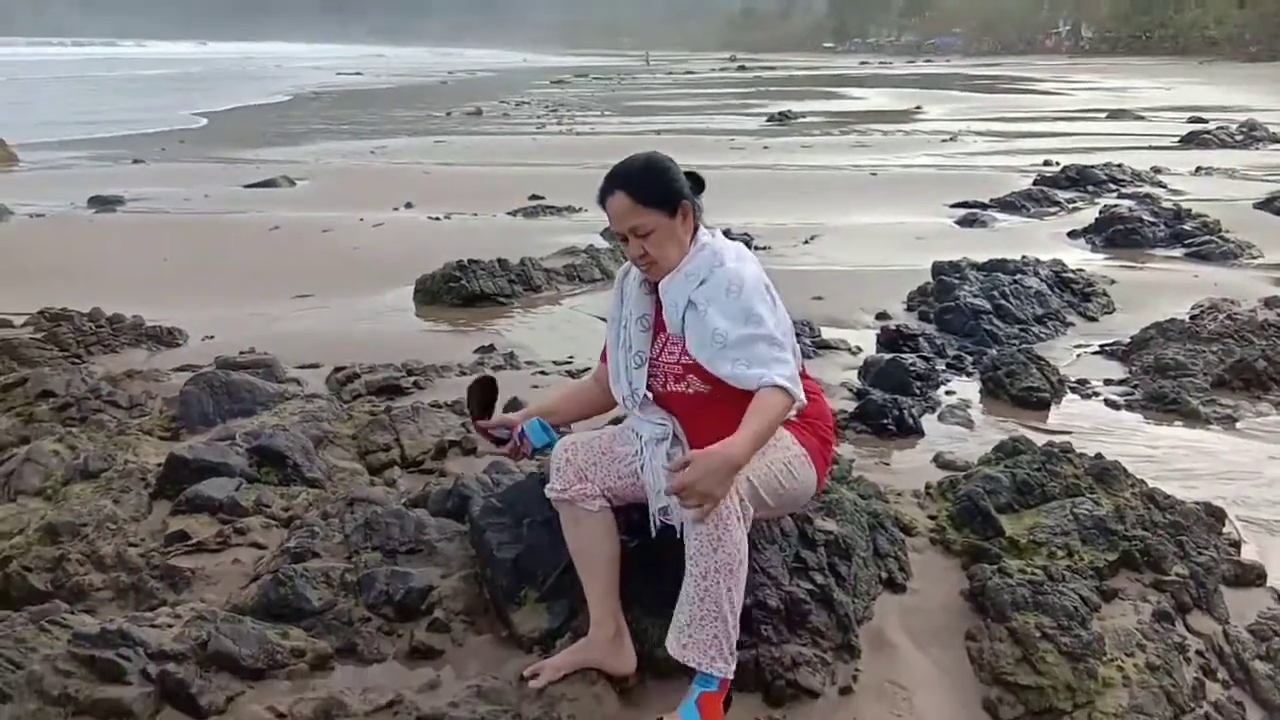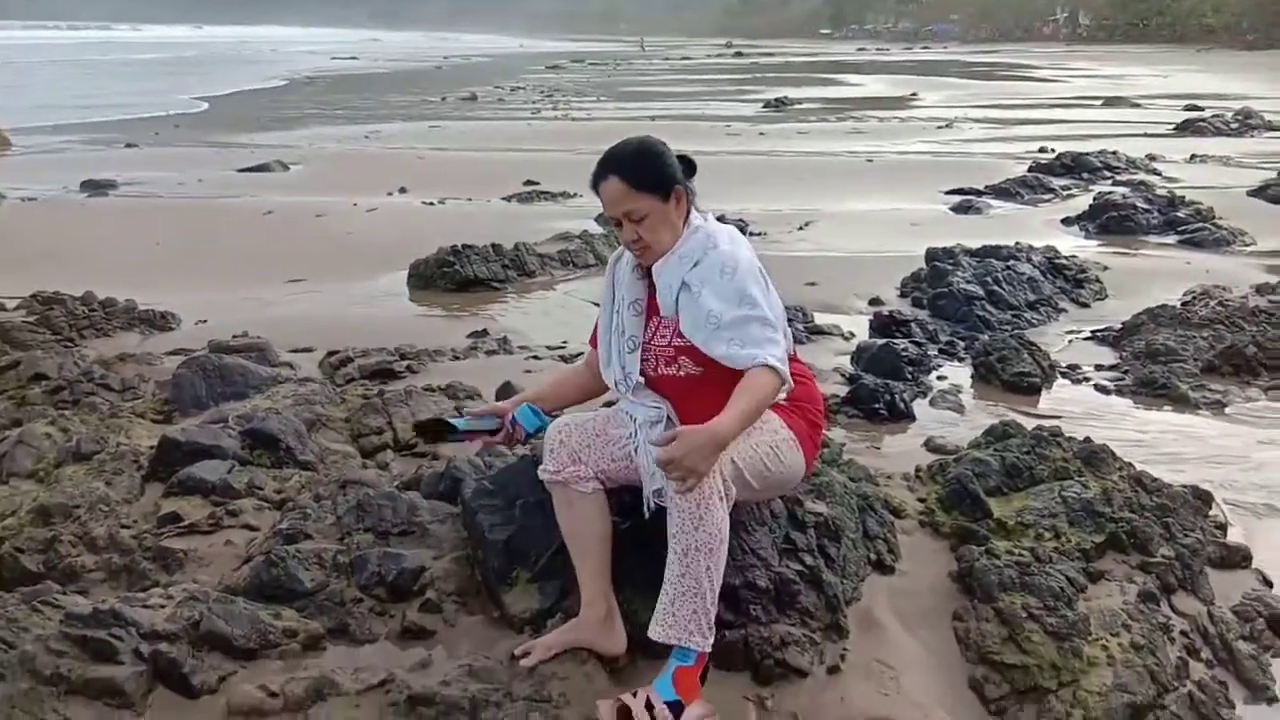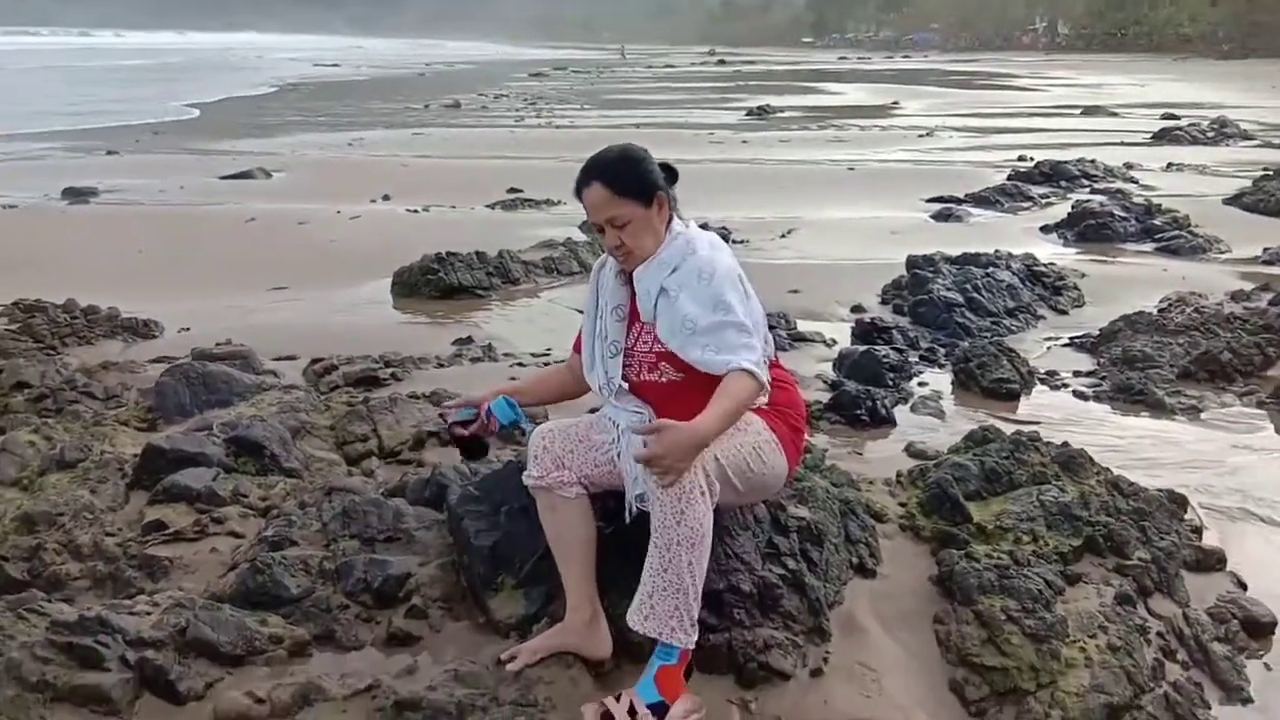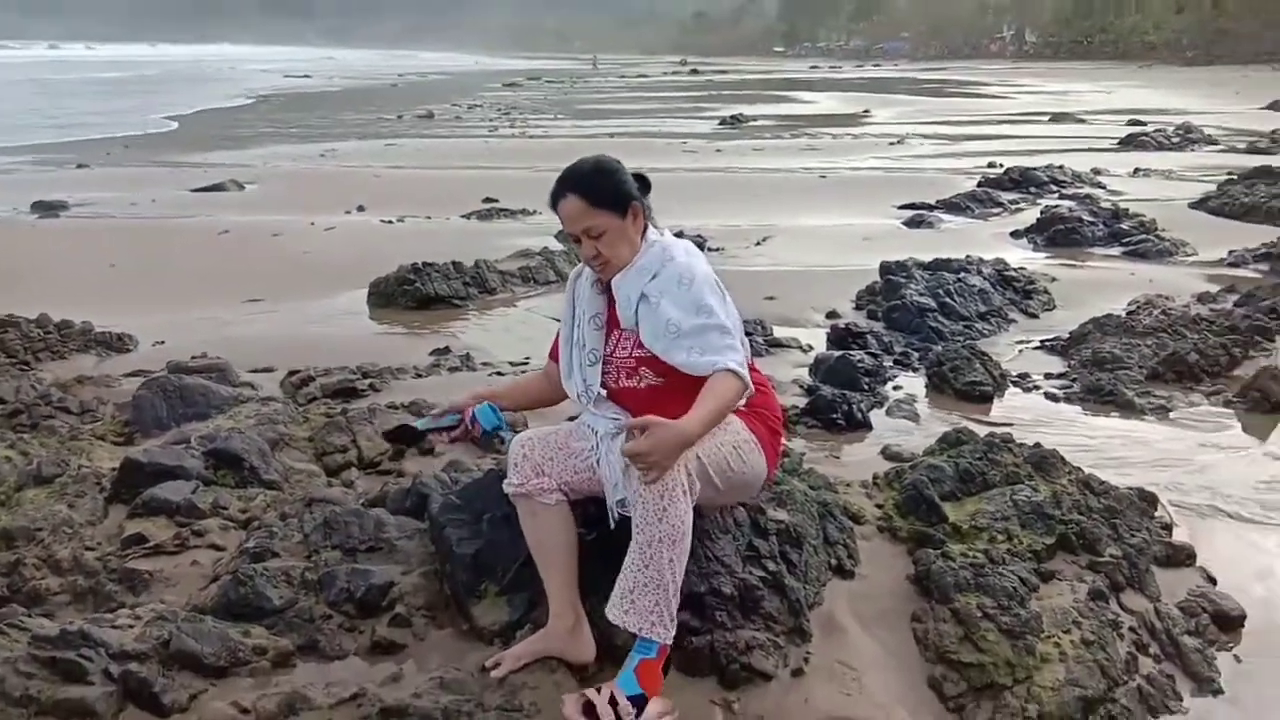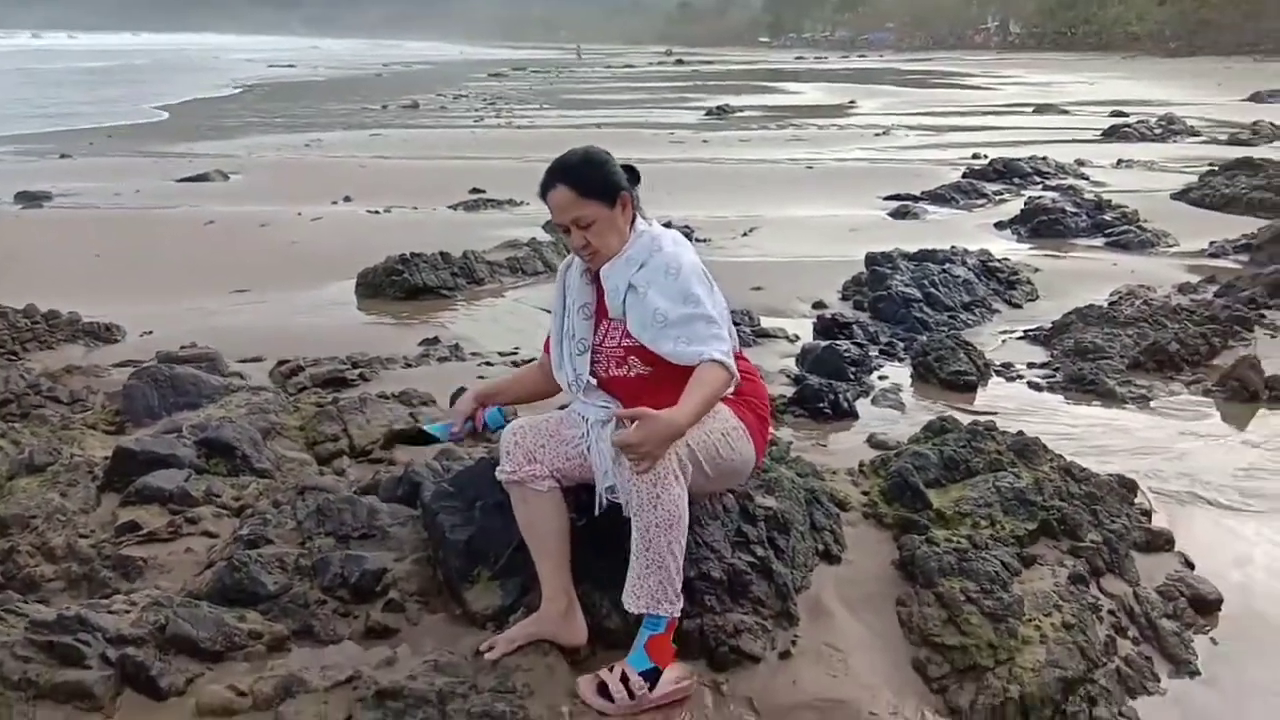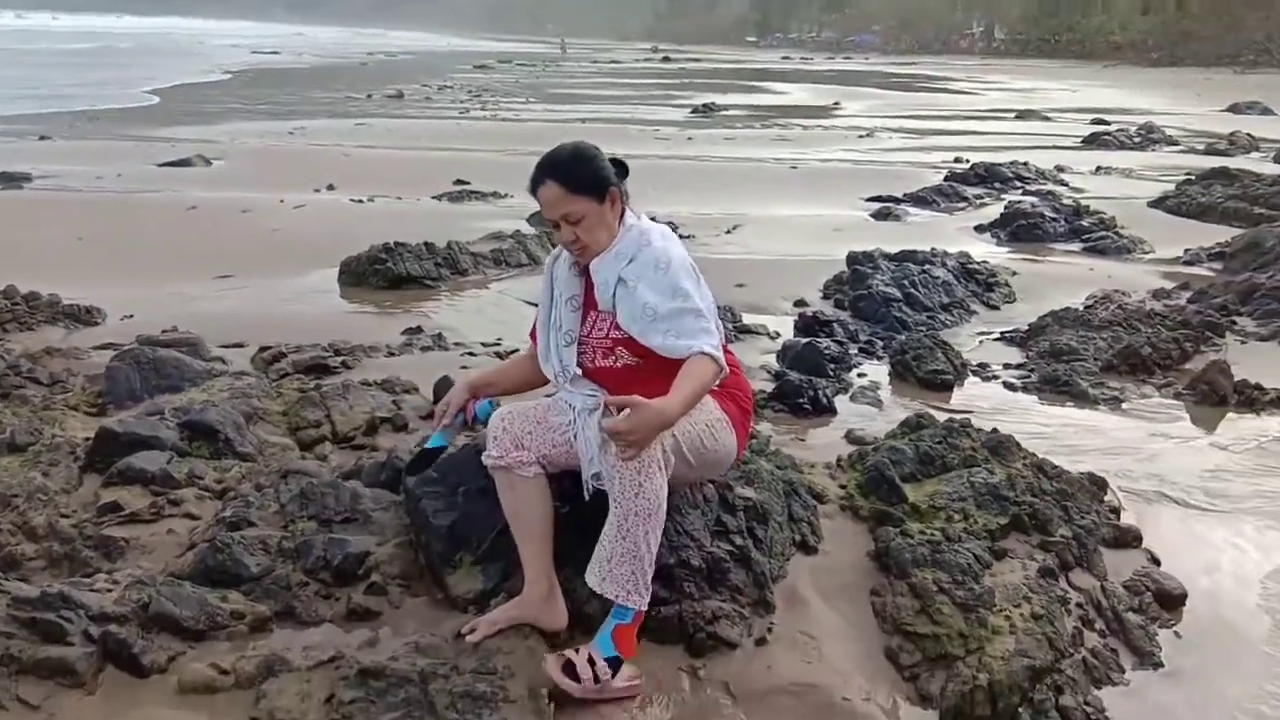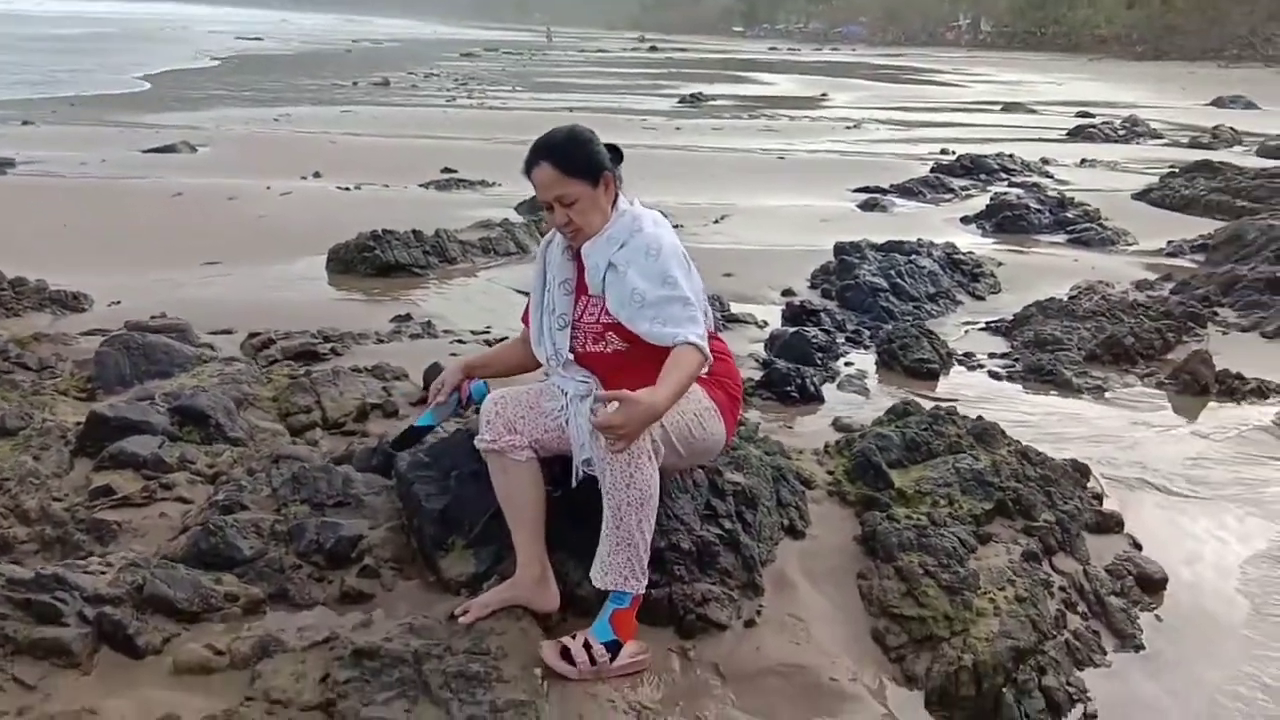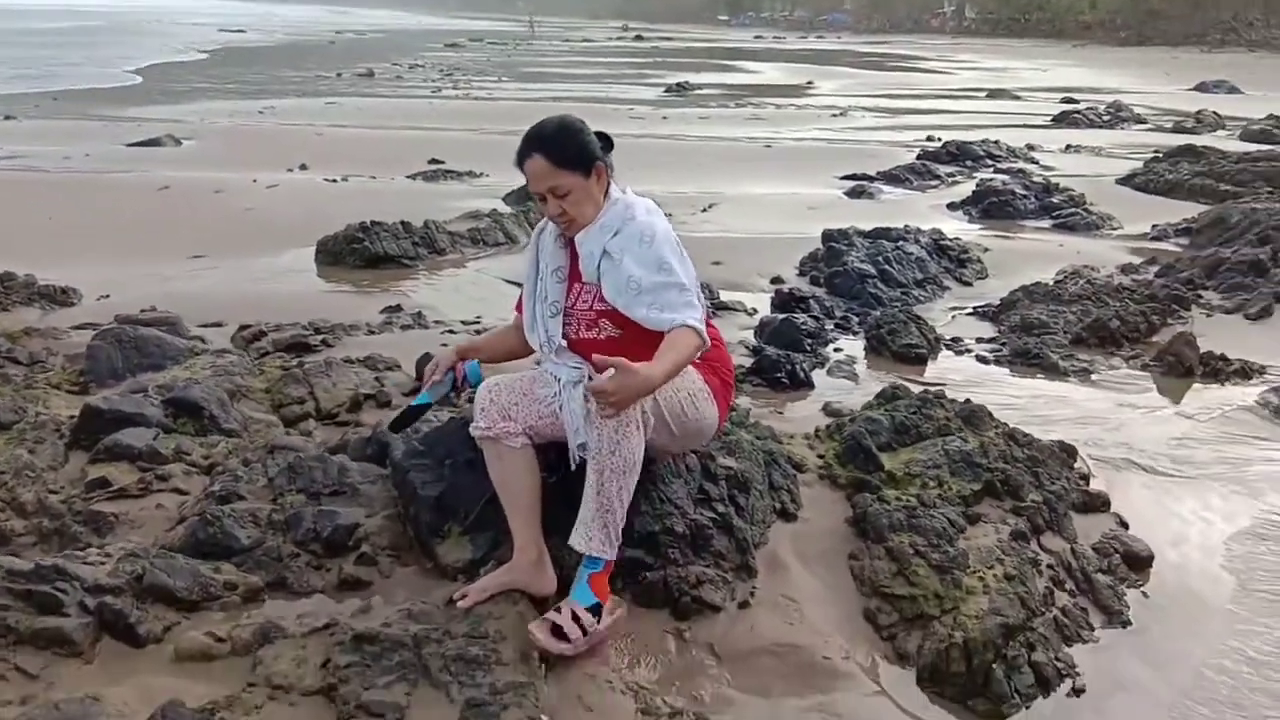
dt=0.1s
person 1, frame 1
left shoulder: (729, 275)
right shoulder: (636, 284)
left elbow: (779, 383)
right elbow: (609, 381)
left wrist: (731, 454)
right wrist: (534, 415)
left hip: (783, 440)
right hip: (686, 438)
left knee: (713, 494)
right knee: (573, 462)
right ankle: (607, 637)
person 1, frame 2
left shoulder: (721, 258)
right shoulder: (627, 268)
left elbow: (768, 363)
right elbow: (600, 367)
left wrist: (717, 434)
right wrist: (524, 403)
left hip: (770, 422)
right hip: (676, 422)
left knee: (702, 477)
right knee: (565, 444)
left ankle: (685, 669)
right ankle: (599, 617)
person 1, frame 3
left shoulder: (701, 265)
right shoulder: (611, 275)
left elbow: (747, 370)
right elbow: (583, 369)
left wrist: (696, 435)
right wrist: (505, 395)
left hip: (754, 426)
right hip: (658, 423)
left knee: (681, 468)
right knee: (550, 448)
left ankle: (669, 672)
right ankle: (584, 621)
person 1, frame 4
left shoulder: (678, 272)
right shoulder: (587, 284)
left elbow: (731, 372)
right elbow: (560, 376)
left wrist: (683, 433)
right wrist: (486, 400)
left hip: (731, 430)
right hip: (638, 429)
left knee: (664, 468)
right knee: (530, 455)
left ankle: (647, 663)
right ankle: (567, 626)
person 1, frame 5
left shoulder: (667, 261)
right shoulder: (577, 274)
left elbow: (716, 360)
right elbow: (555, 368)
left wrist: (673, 422)
right wrist: (485, 393)
left hip: (721, 419)
right hip: (626, 416)
left knee: (657, 452)
right knee: (522, 443)
left ankle: (658, 647)
right ankle: (559, 610)
person 1, frame 6
left shoulder: (655, 255)
right shoulder: (564, 267)
left elbow: (705, 354)
right elbow: (543, 360)
left wrist: (663, 412)
right wrist: (474, 385)
left hip: (704, 411)
right hip: (611, 406)
left knee: (640, 442)
right knee: (508, 430)
left ankle: (623, 630)
right ankle: (541, 595)
person 1, frame 7
left shoulder: (647, 241)
right shoulder: (558, 250)
left elbow: (691, 341)
right elbow: (536, 344)
left wrist: (651, 403)
right wrist: (471, 366)
left hip: (694, 399)
right hip: (600, 393)
left knee: (628, 422)
right knee: (500, 414)
left ankle: (619, 615)
right ankle: (533, 577)
person 1, frame 8
left shoulder: (640, 229)
right shoulder: (550, 239)
left elbow: (686, 324)
right elbow: (530, 330)
left wrist: (648, 377)
right wrist: (465, 349)
left hip: (685, 383)
right hip: (593, 378)
left knee: (621, 400)
right knee: (495, 401)
left ankle: (595, 578)
right ankle: (530, 561)
